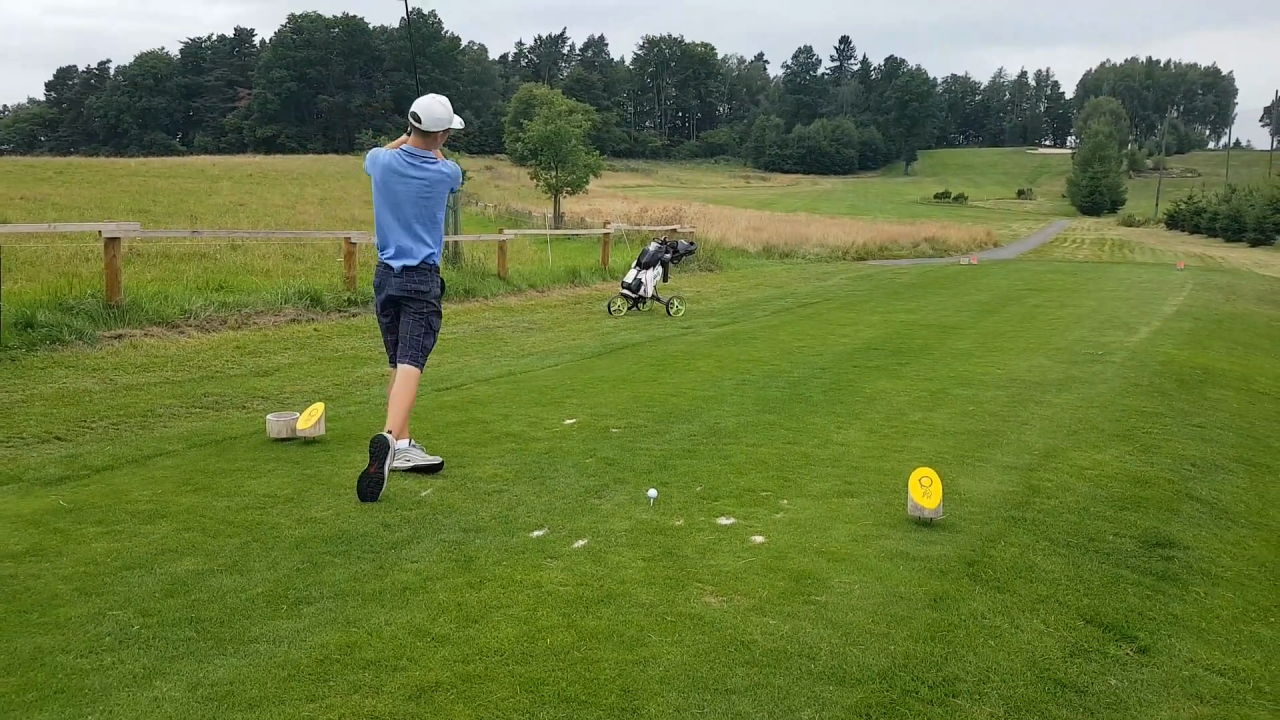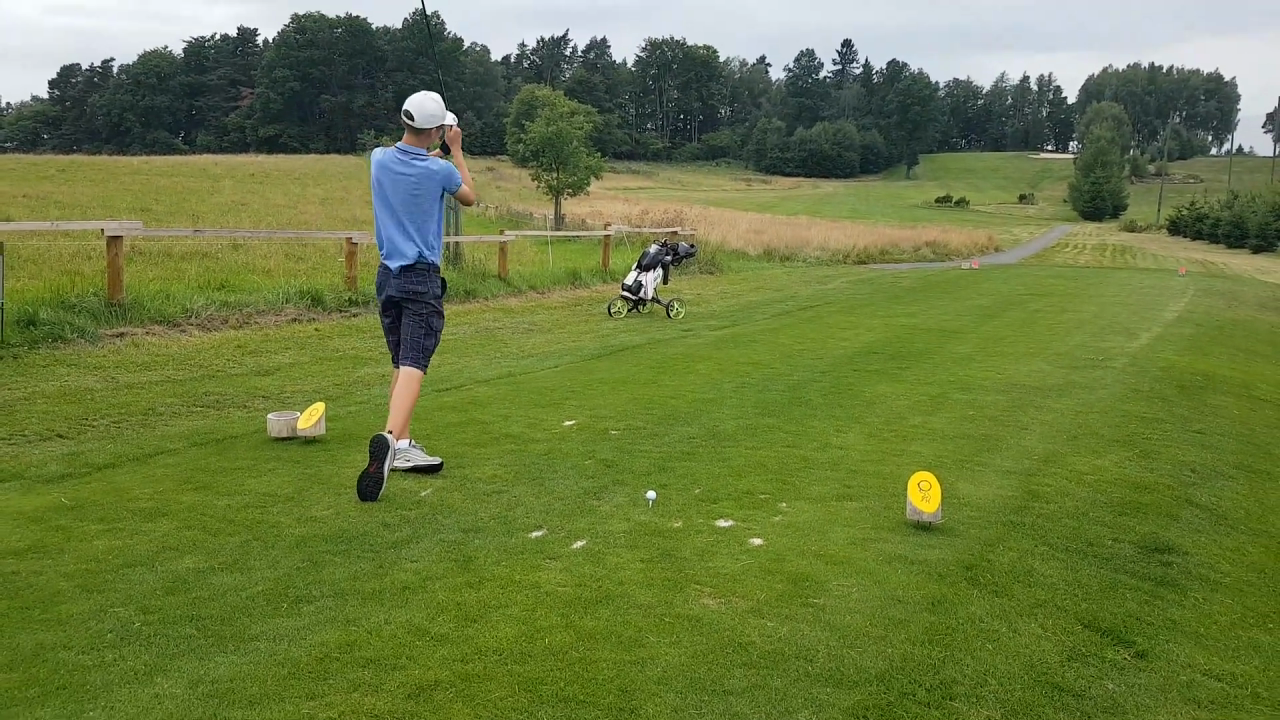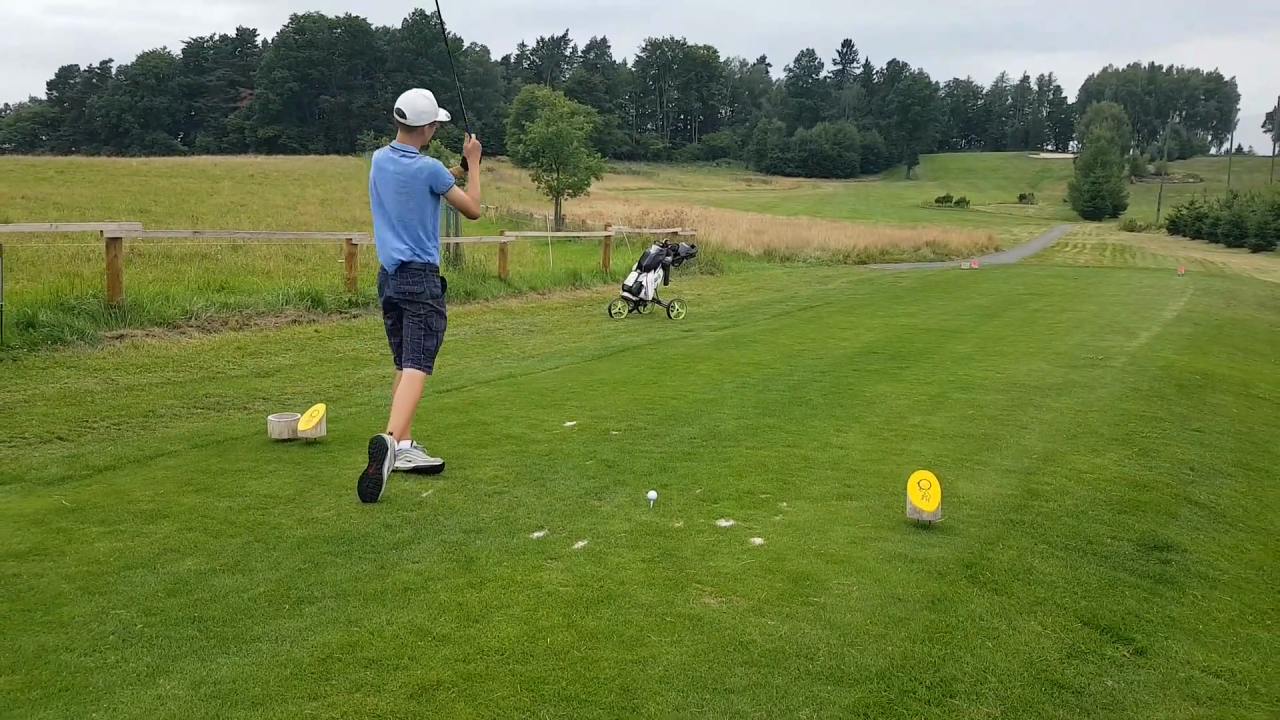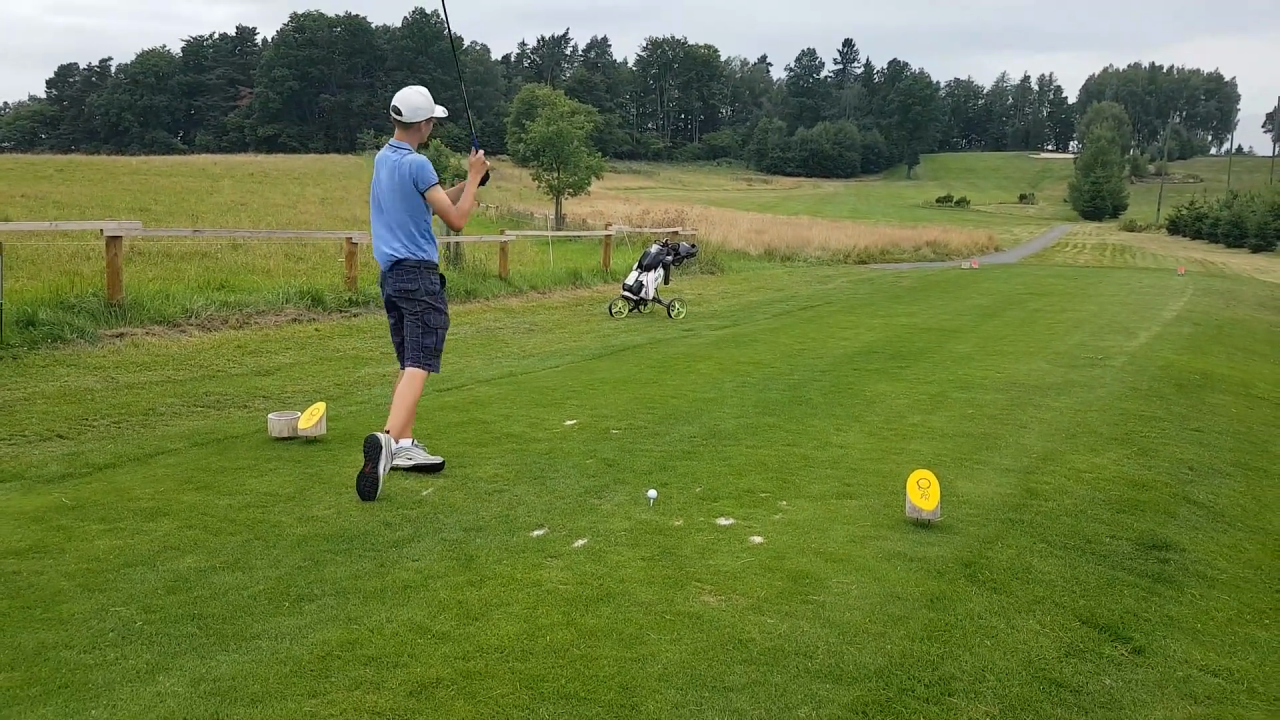
dt=0.1s
person 1, frame 1
left shoulder: (377, 159)
right shoulder: (446, 170)
left wrist: (406, 138)
right wrist: (431, 145)
left hip: (385, 275)
right hip: (421, 278)
left knee: (399, 363)
right knee: (410, 364)
left ankle: (401, 444)
right ankle: (390, 440)
person 1, frame 2
left shoulder: (379, 159)
right shoulder: (439, 169)
right elbow: (469, 197)
left wrist: (429, 147)
right wrist: (456, 151)
left hip: (387, 276)
right hip: (422, 279)
left knee: (402, 363)
right knee: (412, 365)
left ankle: (402, 446)
right ankle: (390, 440)
person 1, frame 3
left shoulder: (379, 160)
right shoulder: (427, 167)
right elbow: (472, 208)
left wrist: (462, 171)
right wrist: (473, 162)
left hip: (390, 277)
right hip: (419, 278)
left knee: (405, 365)
right knee: (416, 367)
left ankle: (403, 446)
right ankle: (390, 441)
person 1, frame 4
left shoulder: (382, 158)
right shoulder: (417, 163)
right elbow: (457, 220)
left wrist: (469, 180)
right wrist: (474, 176)
left hip: (391, 274)
right hip: (419, 276)
left knee: (409, 363)
right knee: (419, 365)
left ankle: (403, 444)
right ankle: (387, 439)
